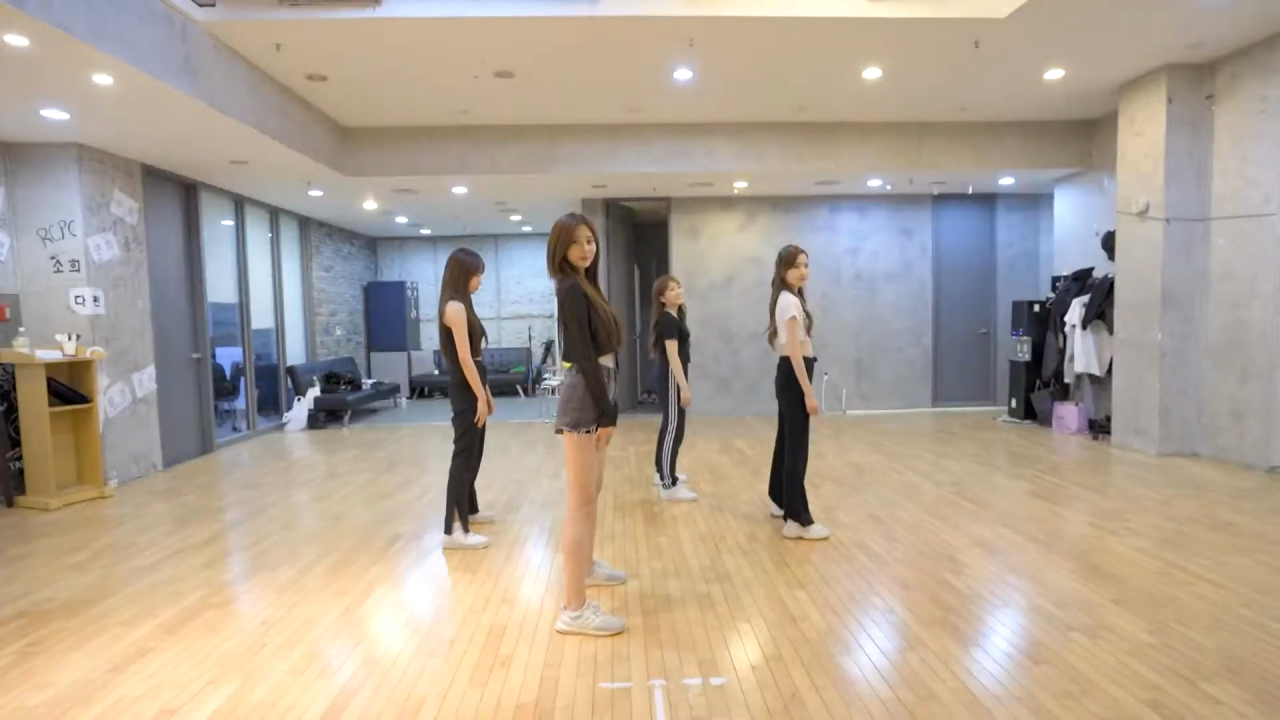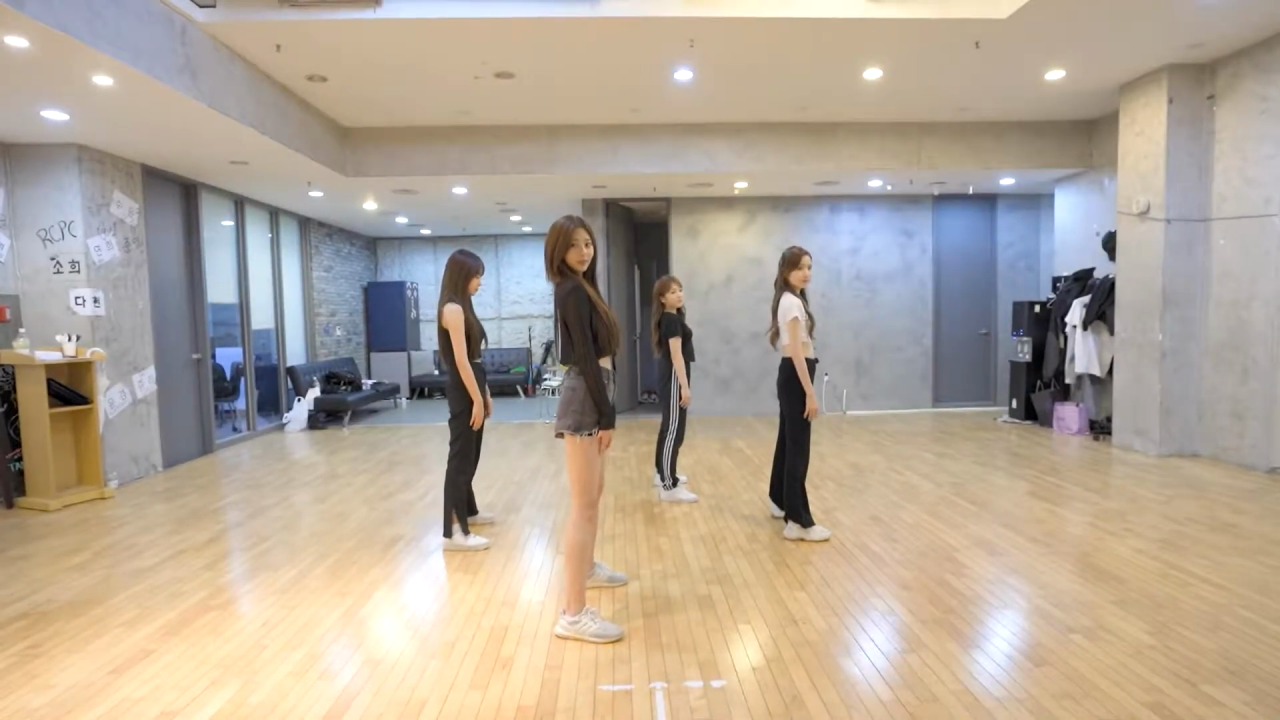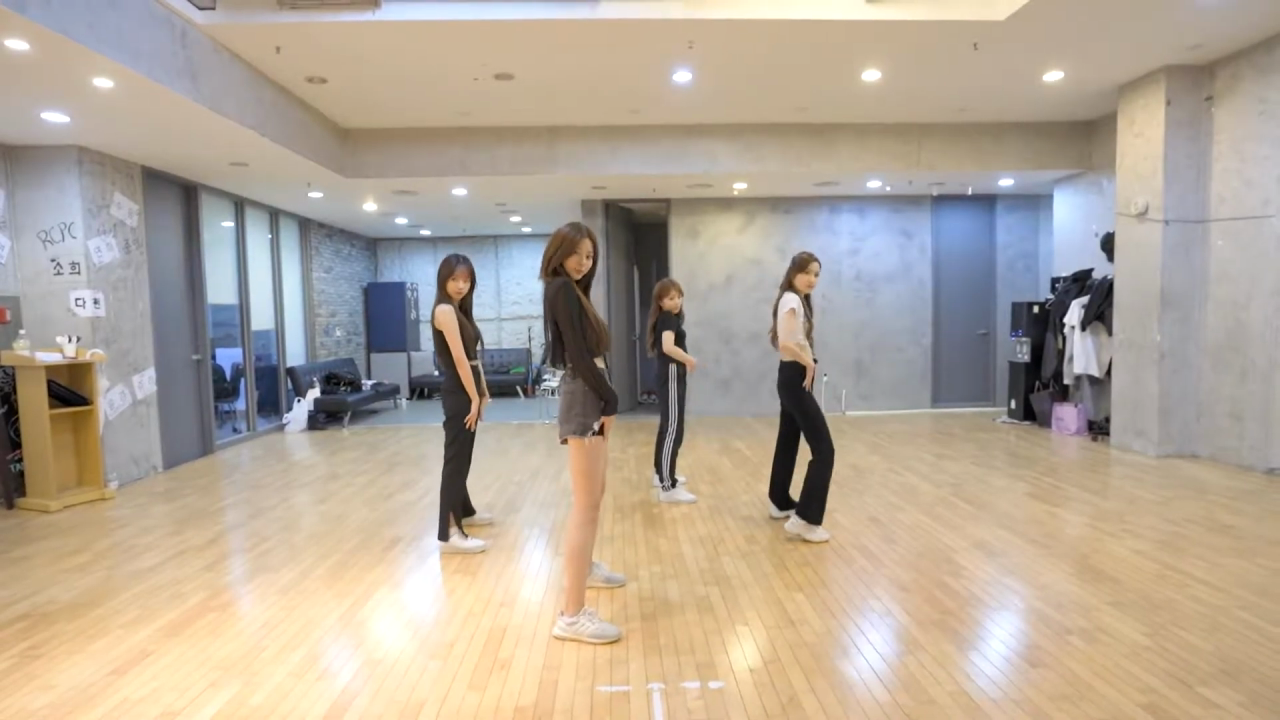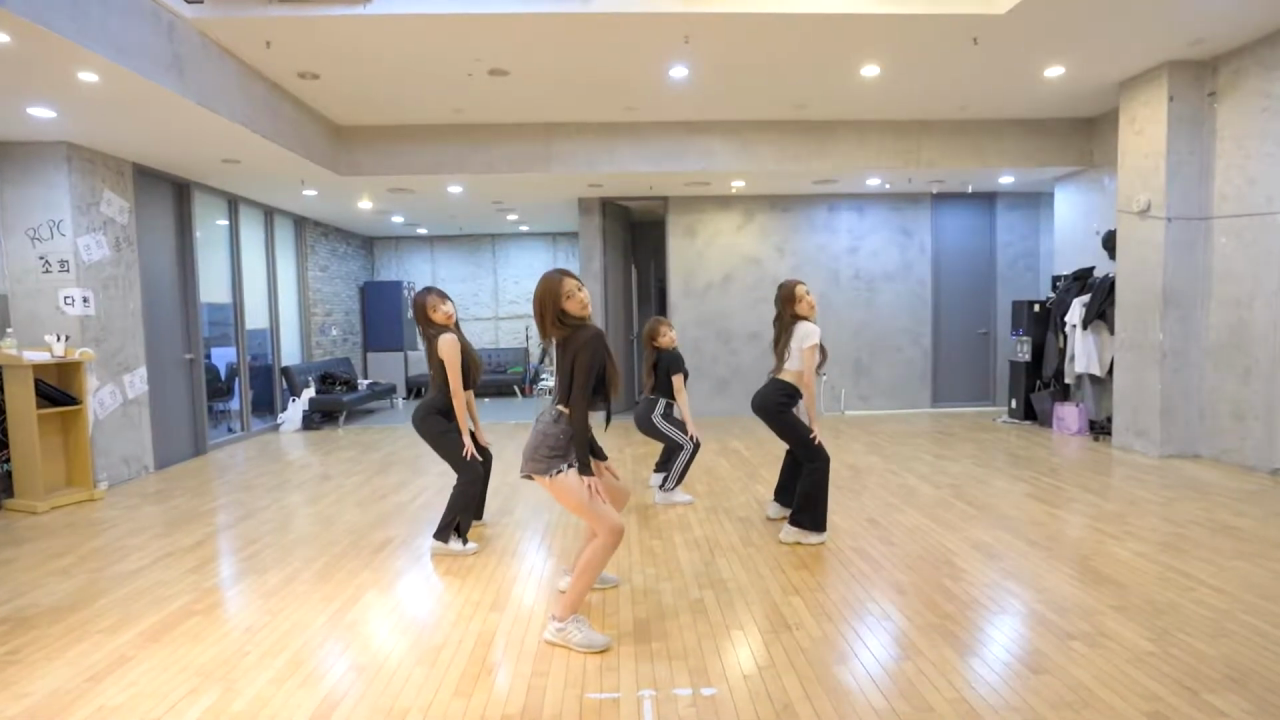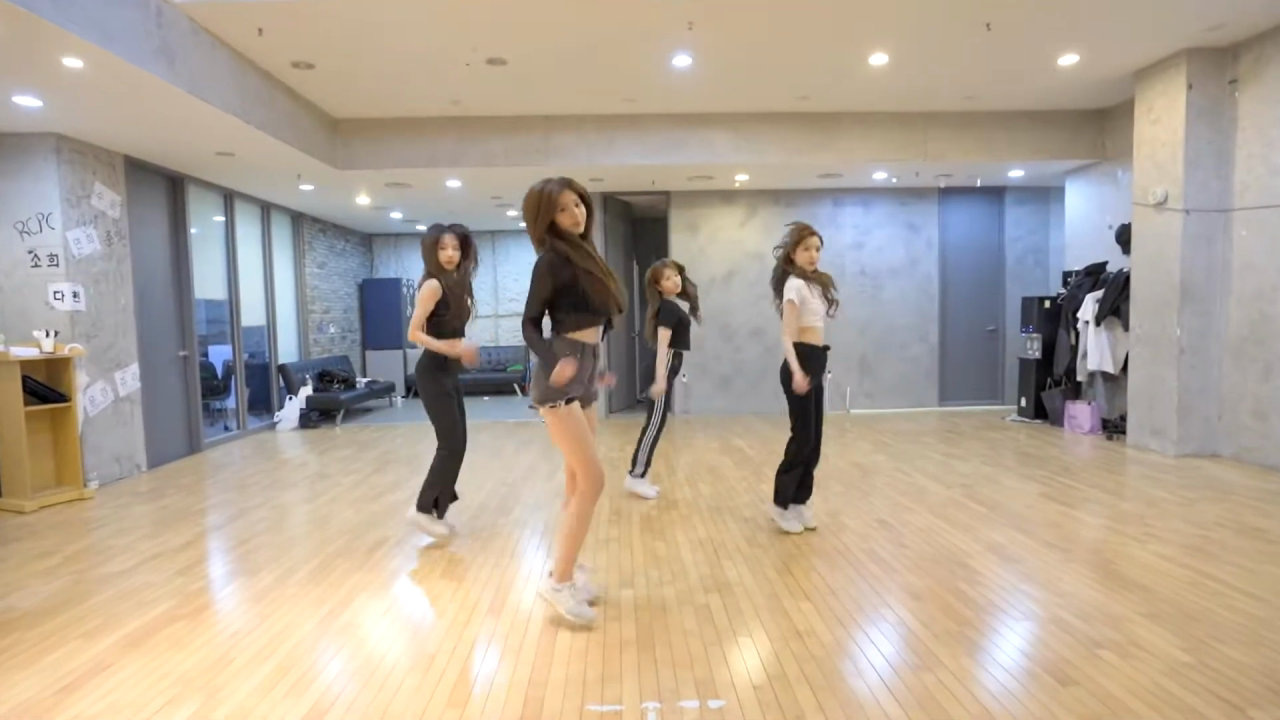
dt=1s
person 1, frame 1
left shoulder: (584, 285)
right shoulder: (571, 289)
right elbow: (584, 355)
left wrist: (607, 410)
right wrist: (605, 413)
left hip: (594, 393)
right hip: (583, 397)
left knee: (593, 492)
right knee: (580, 500)
left ankle: (586, 565)
right ankle: (574, 609)
person 1, frame 2
left shoulder: (581, 287)
right shoulder: (572, 291)
right elbow: (585, 357)
left wrist: (605, 412)
right wrist: (605, 415)
left hip: (592, 396)
right hip: (583, 400)
left knee: (594, 492)
right knee: (583, 504)
left ankle: (587, 567)
right ankle: (573, 614)
person 1, frame 3
left shoulder: (572, 289)
right shoulder: (561, 288)
right elbow: (577, 354)
left wrist: (605, 399)
right wrist: (610, 400)
left hip: (590, 397)
right hip: (583, 401)
left knee: (595, 493)
right knee: (585, 506)
left ankle: (585, 567)
right ankle: (572, 615)
person 1, frame 4
left shoulder: (571, 336)
right shoulder: (590, 337)
right elbow: (578, 404)
left wrist: (596, 455)
right wrist: (585, 467)
left hip: (560, 440)
right hip: (552, 448)
left knee: (617, 496)
right knee: (610, 528)
left ankle: (576, 573)
right ankle: (562, 621)
person 1, frame 5
left shoulder: (581, 252)
right shoulder: (553, 258)
right elbow: (529, 323)
left wrist: (595, 368)
right wrist: (551, 362)
left hip: (584, 370)
right hip: (561, 376)
left knee: (579, 478)
right knee: (590, 480)
left ankle: (568, 566)
right ankle: (560, 580)
person 2, frame 1
left shoulder: (462, 305)
right shoulder: (455, 307)
right elbow: (464, 358)
left wrist: (486, 392)
right wrist: (480, 397)
left hip: (472, 386)
right hip: (465, 389)
left knee: (473, 452)
right knee: (464, 454)
left ankle: (468, 509)
right ankle: (454, 530)
person 2, frame 2
left shoulder: (463, 307)
right shoulder: (452, 309)
right elbow: (461, 360)
left wrist: (485, 394)
right wrist: (476, 400)
left hip: (472, 387)
right hip: (463, 392)
left knee: (471, 455)
right knee: (460, 458)
left ankle: (467, 510)
right ankle: (454, 531)
person 2, frame 3
left shoulder: (460, 310)
right shoulder: (444, 309)
right elbow: (459, 358)
left wrist: (483, 392)
right wrist: (474, 398)
left hip: (468, 389)
right hip: (458, 392)
left knee: (463, 456)
right knee: (455, 459)
left ankle: (464, 511)
right ankle: (449, 534)
person 2, frame 4
left shoulder: (454, 336)
right shoulder: (448, 338)
left elbow: (467, 387)
right elbow: (456, 391)
left wrist: (477, 427)
right wrist: (465, 434)
left hip: (443, 414)
right hip: (432, 417)
left knee: (483, 457)
right knee: (471, 471)
left ankle: (471, 514)
right ankle: (445, 538)
person 2, frame 5
left shoulder: (455, 282)
right shoulder: (433, 284)
right elbow: (414, 334)
left wrist: (461, 349)
right wrist: (451, 348)
left hip: (448, 369)
right hip: (434, 370)
left knee: (457, 439)
right knee: (452, 442)
left ankle: (439, 503)
right ankle: (426, 509)
person 3, frame 1
left shoulder: (789, 299)
right shoulder: (790, 301)
right elbow: (794, 350)
left wrist: (805, 388)
right wrist: (808, 392)
left hip: (789, 375)
right hip: (793, 377)
left knee: (787, 440)
right knee: (796, 446)
left ankle: (780, 500)
right ankle: (797, 521)
person 3, frame 2
left shoulder: (791, 300)
right shoulder: (792, 302)
right elbow: (796, 352)
left wrist: (806, 389)
right wrist: (810, 393)
left hip: (791, 377)
right hip: (795, 378)
left knee: (788, 442)
right knee: (798, 448)
left ankle: (780, 501)
right ankle: (798, 521)
person 3, frame 3
left shoulder: (797, 300)
right shoulder: (791, 299)
right elbow: (784, 343)
left wrist: (806, 363)
right wrist: (810, 364)
left hip: (793, 378)
right hip: (795, 379)
left knee: (788, 441)
right knee: (823, 449)
left ankle: (780, 502)
right ankle: (805, 519)
person 3, frame 4
left shoulder: (791, 329)
right shoulder: (810, 329)
right elbow: (808, 379)
left wrist: (805, 419)
right wrist: (813, 420)
left hip: (767, 397)
right hip: (776, 402)
left knee: (801, 446)
right knee: (817, 458)
left ankle: (782, 503)
right ankle: (801, 526)
person 3, frame 5
left shoulder: (814, 282)
right shoulder: (795, 285)
right elbow: (788, 335)
right wrist: (796, 371)
left hip: (814, 364)
right hip: (801, 365)
left knee: (812, 439)
right knee: (803, 438)
left ankle: (795, 499)
right ankle: (784, 503)
person 4, frame 1
left shoulder: (676, 317)
right shoulder: (668, 321)
right elbow: (673, 356)
left wrist: (683, 384)
right wrist: (684, 387)
left hip: (672, 378)
right hip: (672, 379)
left knee: (670, 426)
right knee: (674, 429)
left ankle: (662, 472)
right ankle: (669, 486)
person 4, frame 2
left shoulder: (671, 318)
right shoulder: (672, 320)
right elbow: (676, 355)
right wrist: (685, 387)
left hip: (672, 377)
right hip: (674, 378)
left knee: (669, 427)
right knee: (674, 430)
left ankle: (663, 473)
right ankle: (669, 487)
person 4, frame 3
left shoulder: (669, 318)
right shoulder: (667, 319)
right elbow: (668, 347)
left wrist: (684, 361)
right wrist: (689, 360)
left hip: (671, 376)
right hip: (672, 377)
left knee: (667, 428)
right knee: (674, 431)
left ankle: (661, 474)
right ankle: (668, 488)
person 4, frame 4
left shoulder: (660, 357)
right shoulder: (673, 357)
left elbow: (671, 391)
right elbow: (679, 392)
left wrist: (684, 420)
right wrist: (689, 422)
left hip: (647, 412)
right hip: (653, 415)
left knee: (679, 436)
right knee: (690, 443)
left ankle: (659, 474)
right ankle: (666, 491)
person 4, frame 5
left shoulder: (671, 305)
right shoulder: (669, 307)
right elbow: (663, 343)
right wrist: (660, 378)
left hip: (666, 369)
right hip: (661, 370)
left knee: (656, 421)
right knee: (655, 422)
left ankle: (639, 473)
right ankle: (637, 477)
